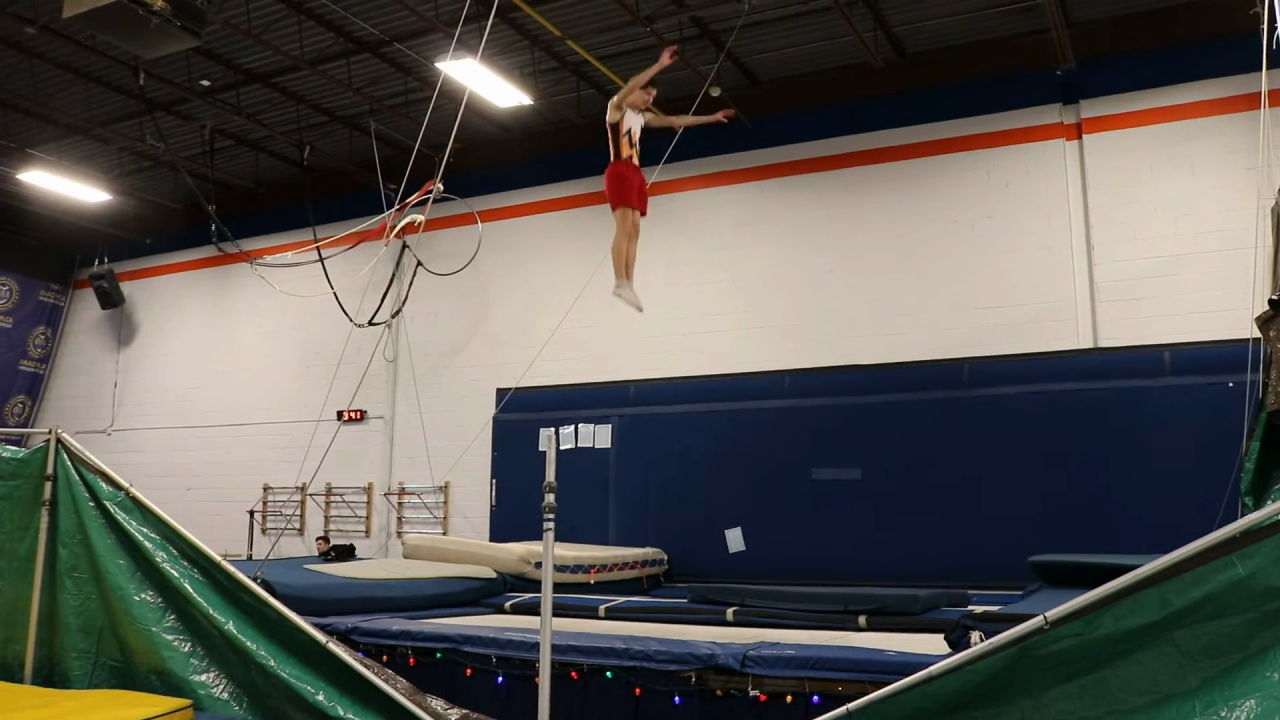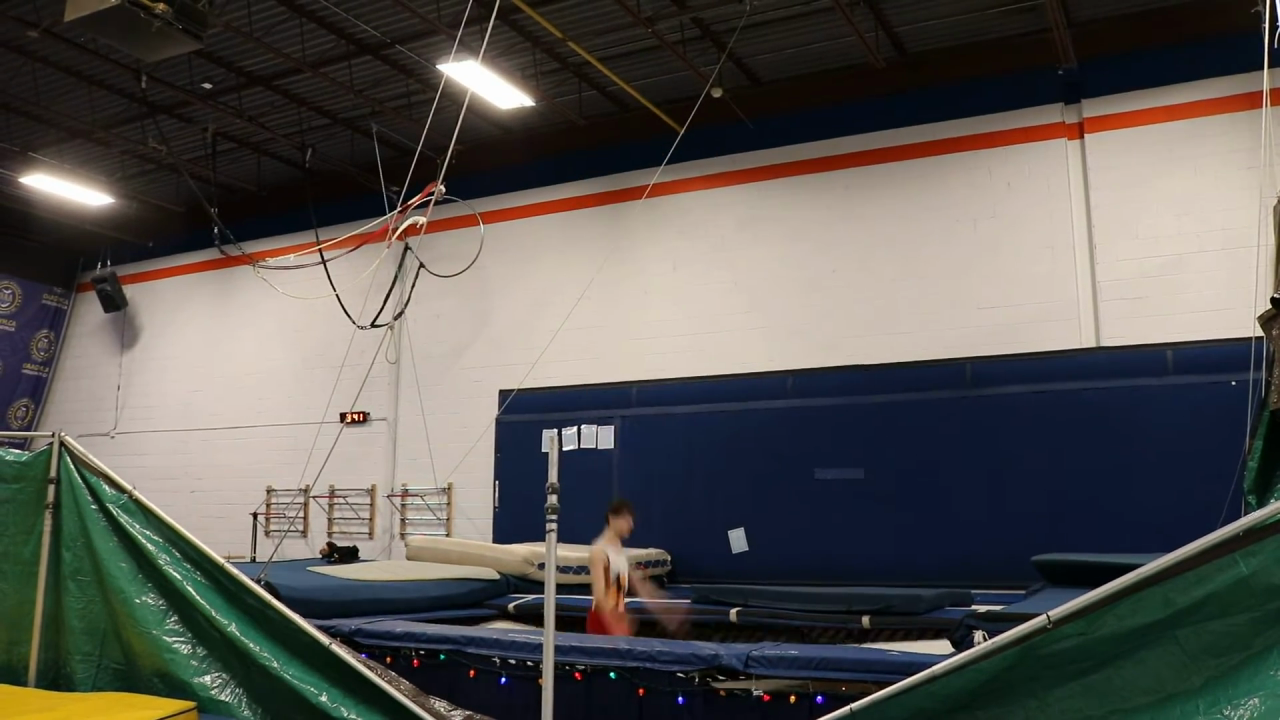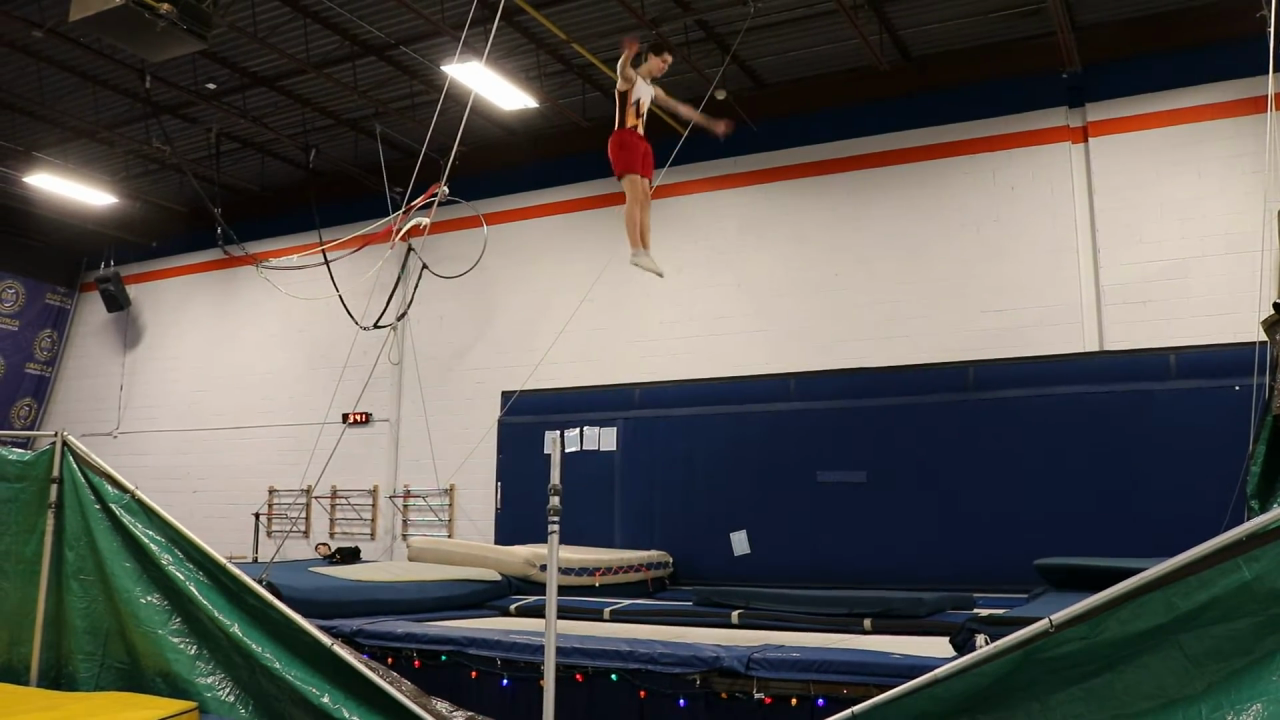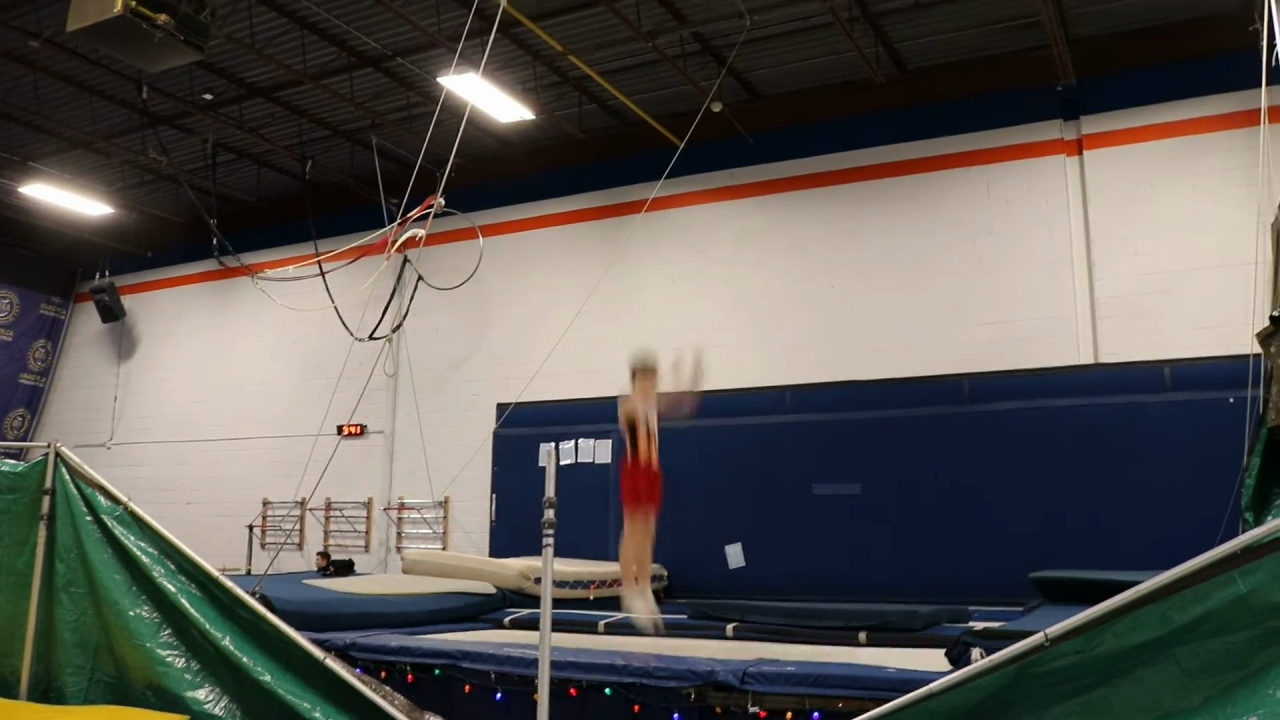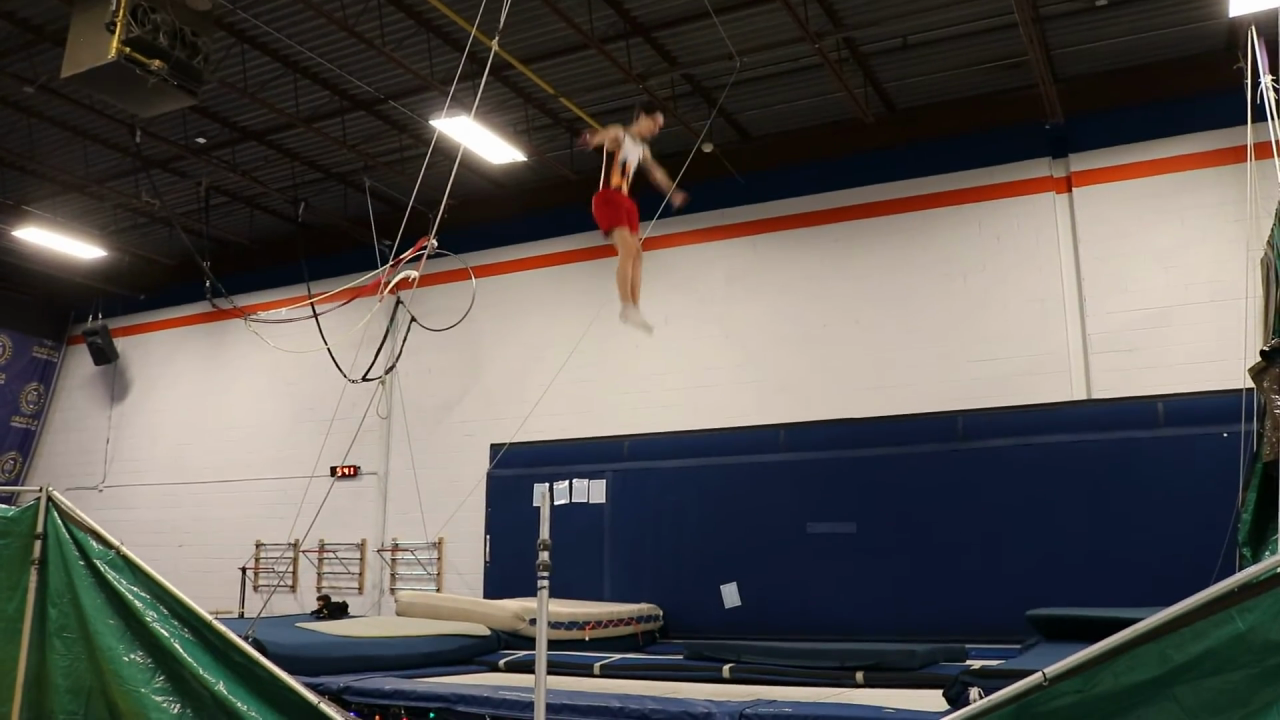
dt=1s
person 1, frame 1
left shoulder: (642, 116)
right shoulder: (616, 106)
left elbow: (676, 121)
right elbow: (631, 84)
left wrist: (711, 117)
right wrist: (660, 64)
left hip: (635, 173)
right hip: (620, 171)
left knee: (633, 230)
right knee: (624, 228)
left ankle: (628, 284)
right ankle: (621, 283)
person 1, frame 2
left shoulder: (620, 551)
right shoulder: (599, 551)
left elbow: (638, 583)
right elbow: (598, 589)
left wrist: (665, 609)
right wrist: (611, 620)
left hip: (618, 616)
right hip: (603, 619)
person 1, frame 3
left shoulder: (653, 89)
right shoulder: (629, 77)
left elbow: (680, 108)
right elbow: (623, 66)
left wrist: (711, 123)
right wrist: (629, 51)
left hip: (640, 142)
right hip: (624, 141)
left knee: (644, 198)
right knee: (635, 196)
left ankle: (645, 254)
right ankle: (638, 252)
person 1, frame 4
left shoulder: (652, 402)
right shoulder: (629, 402)
left elbow: (683, 404)
left wrist: (693, 381)
left hip: (651, 472)
right hip: (636, 471)
left knee: (647, 532)
right knee: (634, 531)
left ankle: (644, 590)
right ankle: (631, 593)
person 1, frame 5
left shoulder: (642, 149)
right shoulder: (618, 134)
left elbow: (656, 172)
right elbow: (599, 138)
left wrist: (673, 193)
right wrist: (593, 138)
left hip: (624, 202)
right hip: (608, 199)
left knee: (636, 254)
right knee: (628, 250)
left ankle: (633, 309)
right ankle: (628, 308)
